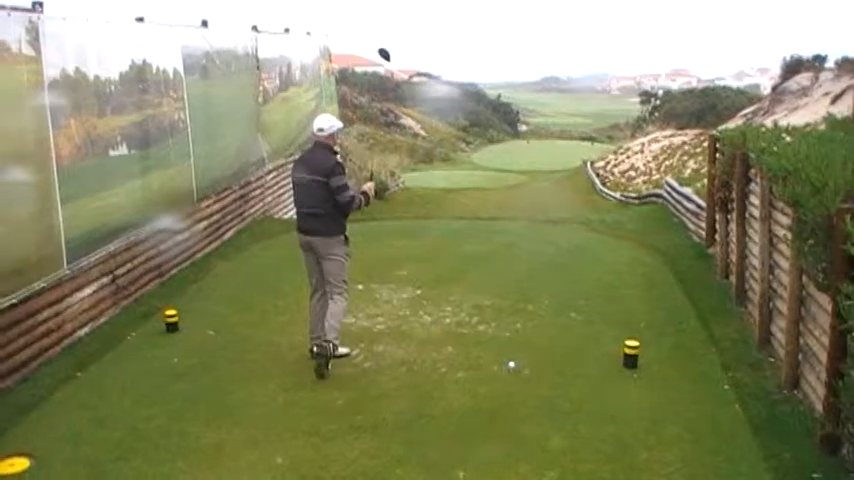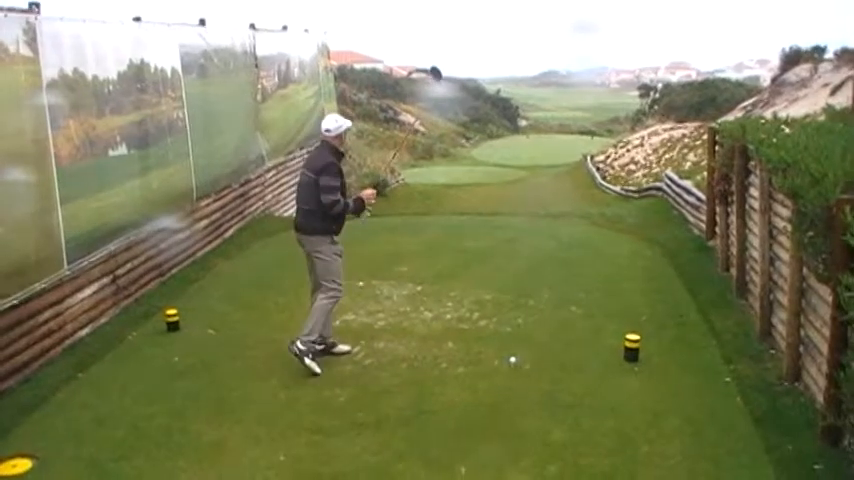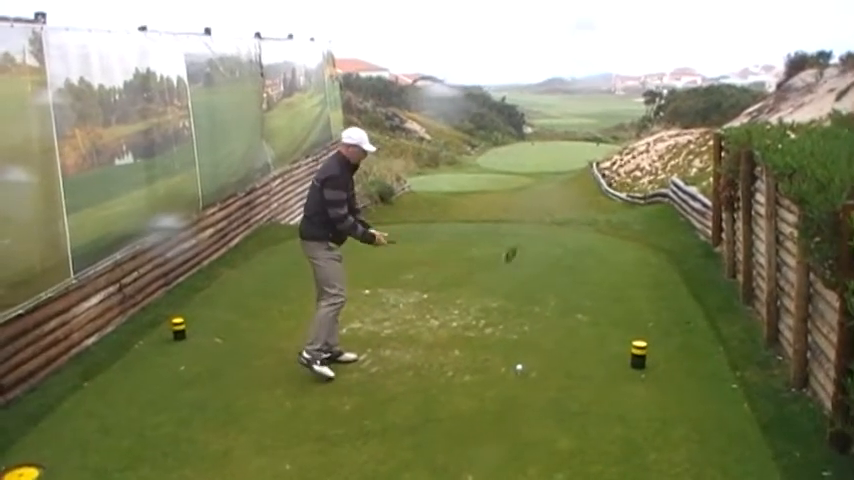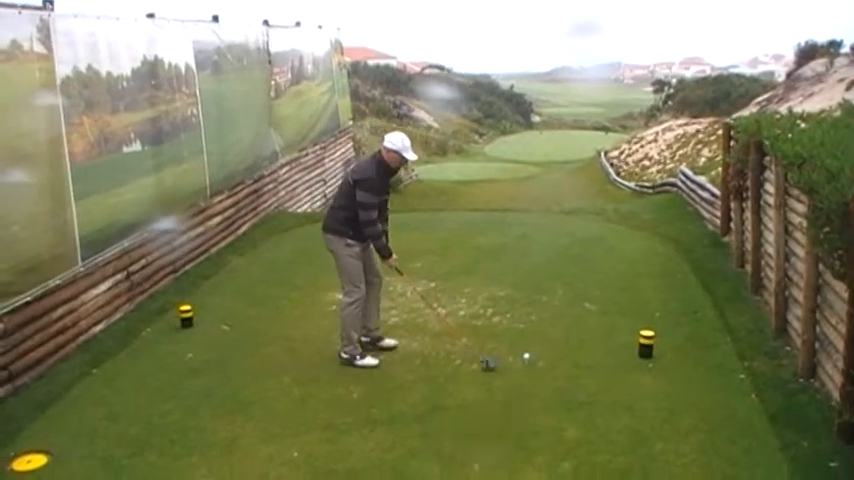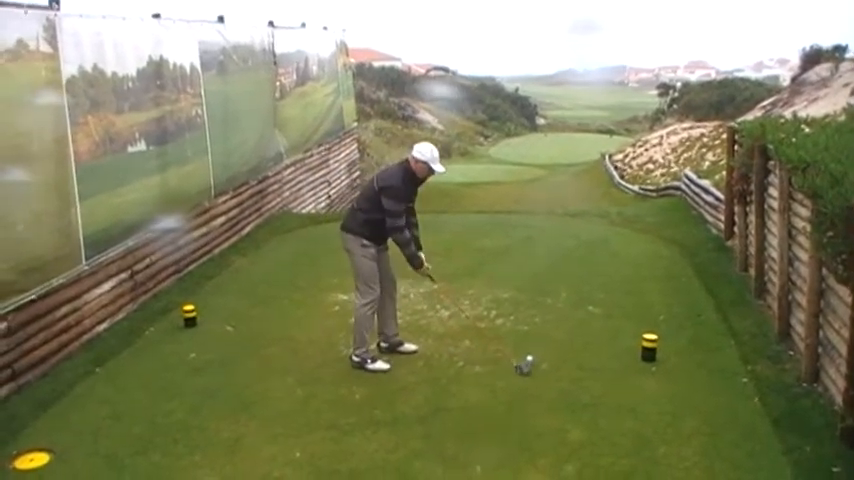
dt=0.7s
person 1, frame 1
left shoulder: (300, 161)
right shoulder: (332, 164)
right elbow: (346, 202)
right wrist: (364, 194)
left hip: (305, 233)
right hip: (329, 236)
left knee: (318, 291)
right knee: (338, 292)
left ankle: (318, 343)
right ankle: (329, 344)
person 1, frame 2
left shoulder: (317, 156)
right shoulder: (329, 164)
right elbow: (333, 205)
left wrist: (355, 202)
right wrist: (360, 201)
left hip: (306, 230)
right hip: (320, 234)
left knee: (320, 288)
right knee: (331, 290)
left ankle: (322, 340)
right ankle: (304, 343)
person 1, frame 3
left shoulder: (341, 169)
right shoulder: (335, 174)
left elbow: (348, 210)
right elbow: (339, 218)
left wrist: (367, 229)
right wrist: (367, 237)
left hip: (323, 239)
right hip: (320, 241)
left knee: (327, 296)
right knee: (335, 296)
left ankle: (329, 349)
right ankle: (312, 353)
person 1, frame 4
left shoulder: (381, 171)
right shoulder: (369, 176)
left elbow: (380, 212)
right elbow: (369, 220)
left wrist: (385, 246)
right wrist: (385, 252)
left hip: (355, 234)
right hip: (342, 236)
left knee: (373, 280)
right knee: (355, 292)
left ankle: (370, 335)
right ankle: (349, 351)
person 1, frame 5
left shoulder: (407, 179)
right shoulder: (395, 182)
left elbow: (408, 217)
right elbow: (396, 227)
left wrist: (418, 251)
right wrist: (415, 261)
left hip: (374, 236)
right hip: (359, 237)
left knee: (388, 287)
right knee: (369, 294)
left ankle: (388, 340)
right ankle: (360, 354)
